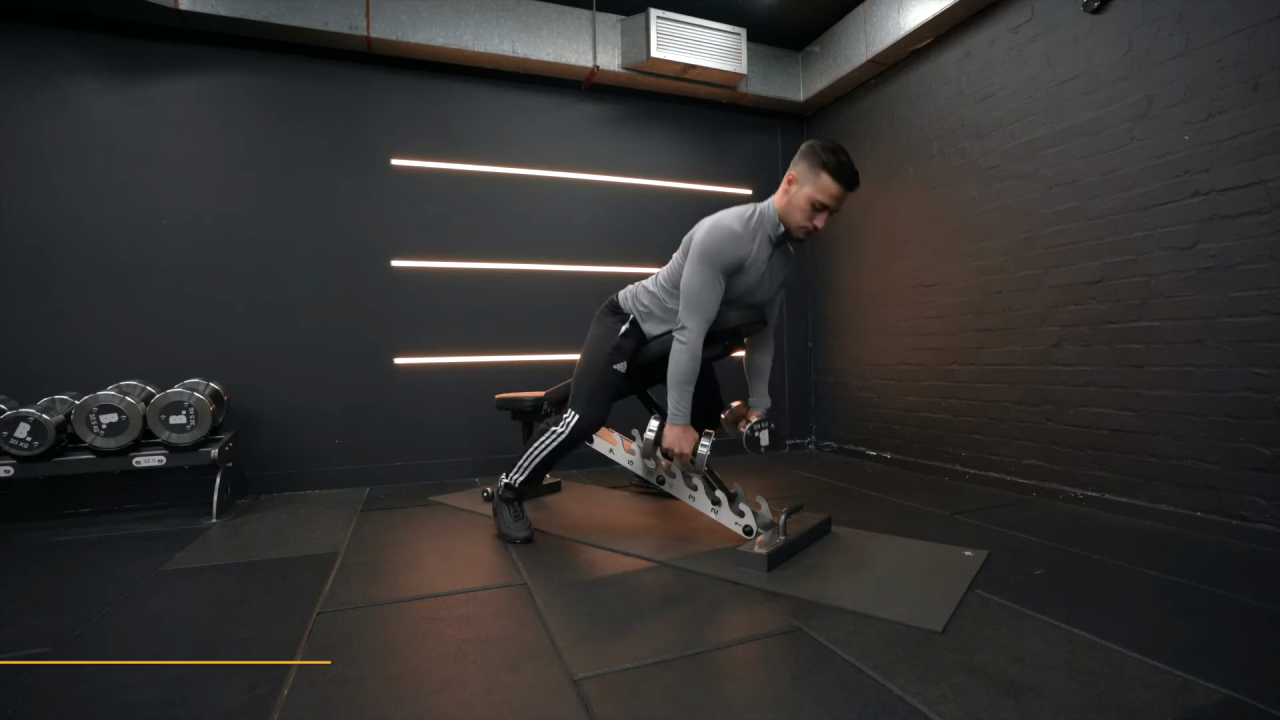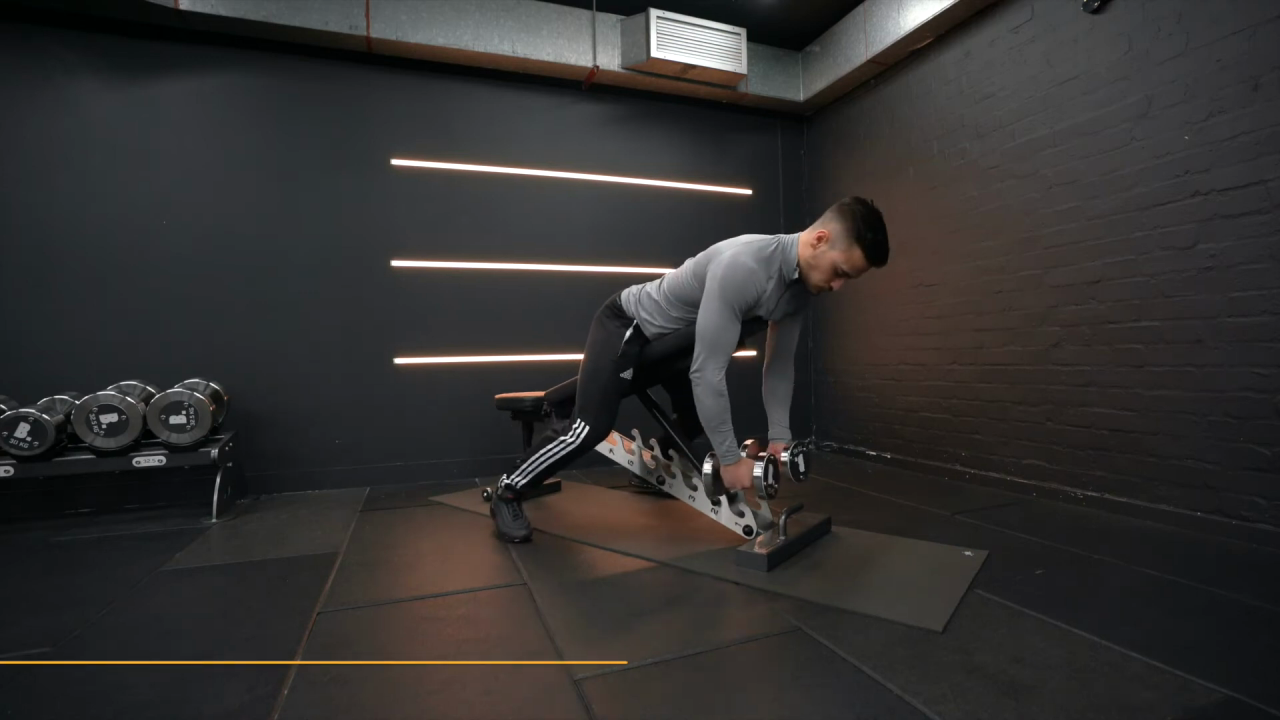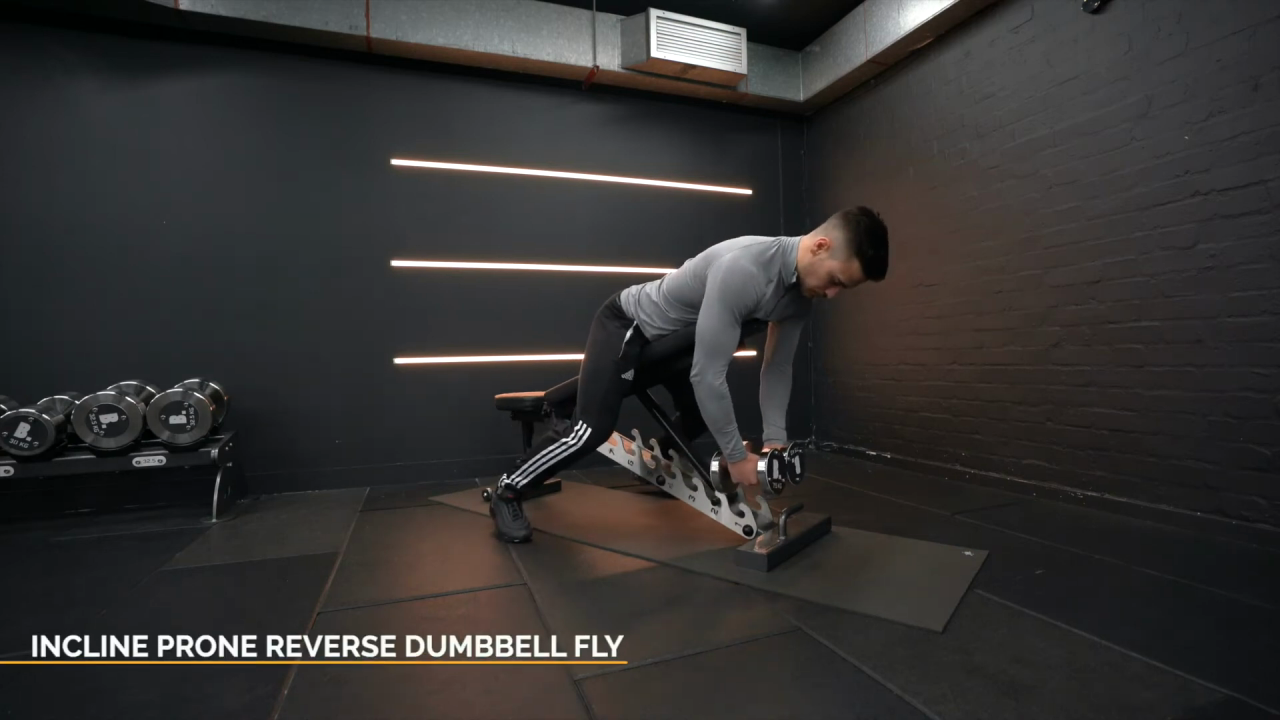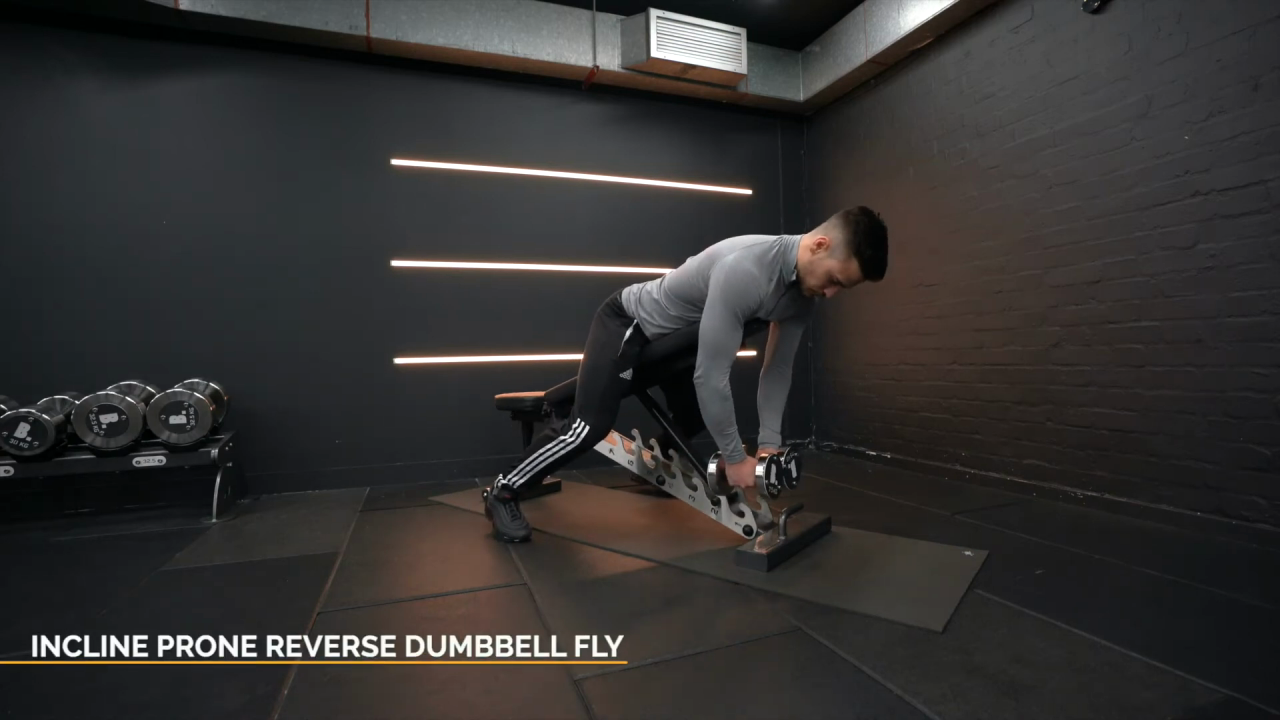
dt=1s
person 1, frame 1
left shoulder: (783, 256)
right shoulder: (726, 233)
left elbow: (761, 333)
right elbow: (691, 332)
left wrist: (758, 403)
right wrist: (676, 420)
left hip: (669, 334)
right hip: (628, 320)
left knee: (707, 415)
right knee: (586, 417)
right ankle: (509, 490)
person 1, frame 2
left shoulder: (800, 288)
right shoulder: (742, 267)
left elbow: (779, 363)
right elbow: (708, 370)
left wrist: (779, 437)
right wrist: (729, 459)
left hip: (671, 335)
right hip: (628, 324)
left knee: (699, 415)
right knee: (591, 427)
right ankle: (508, 493)
person 1, frame 3
left shoulder: (800, 291)
right shoulder: (742, 270)
left elbow: (777, 366)
right elbow: (707, 374)
left wrist: (775, 439)
right wrist: (737, 457)
left hip: (671, 334)
right hip: (628, 324)
left knee: (702, 413)
right knee: (592, 429)
right ankle: (507, 493)
person 1, frame 4
left shoulder: (802, 291)
right shoulder: (744, 270)
left elbow: (778, 367)
right elbow: (711, 375)
left wrist: (769, 443)
right wrist: (735, 459)
left hip: (673, 334)
right hip: (629, 323)
left knee: (696, 417)
right knee: (590, 425)
right ankle: (503, 492)
